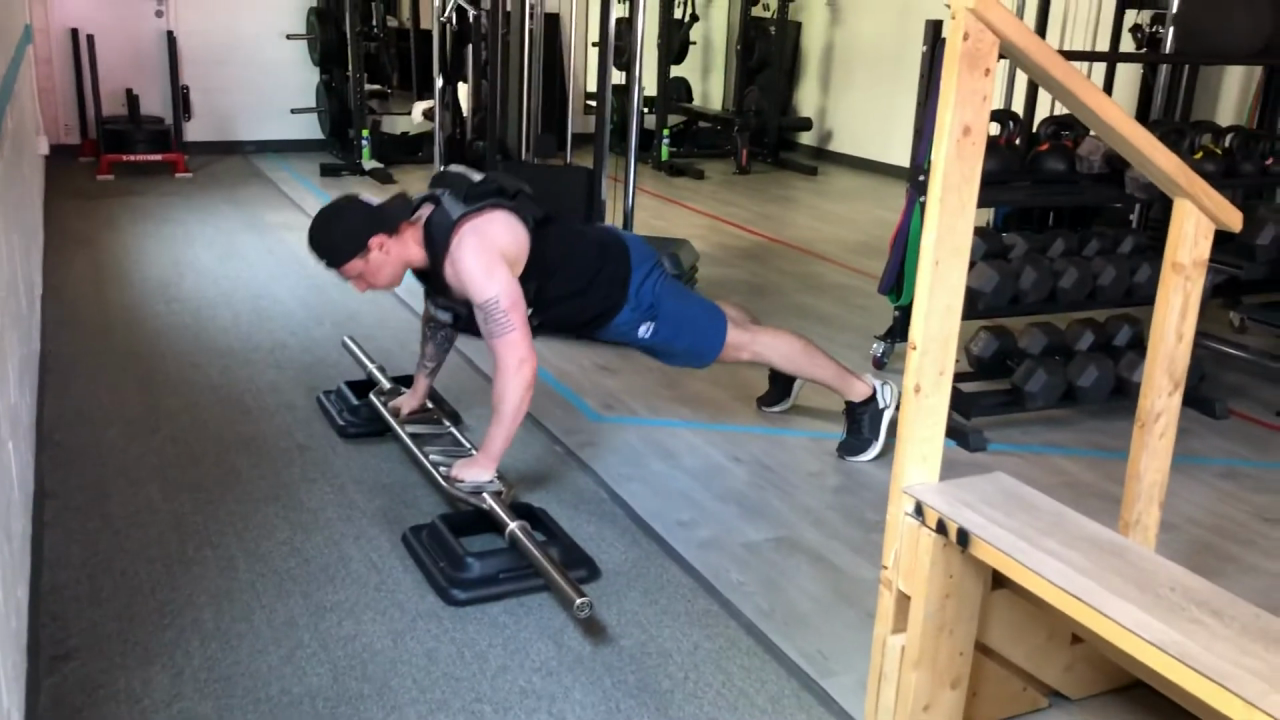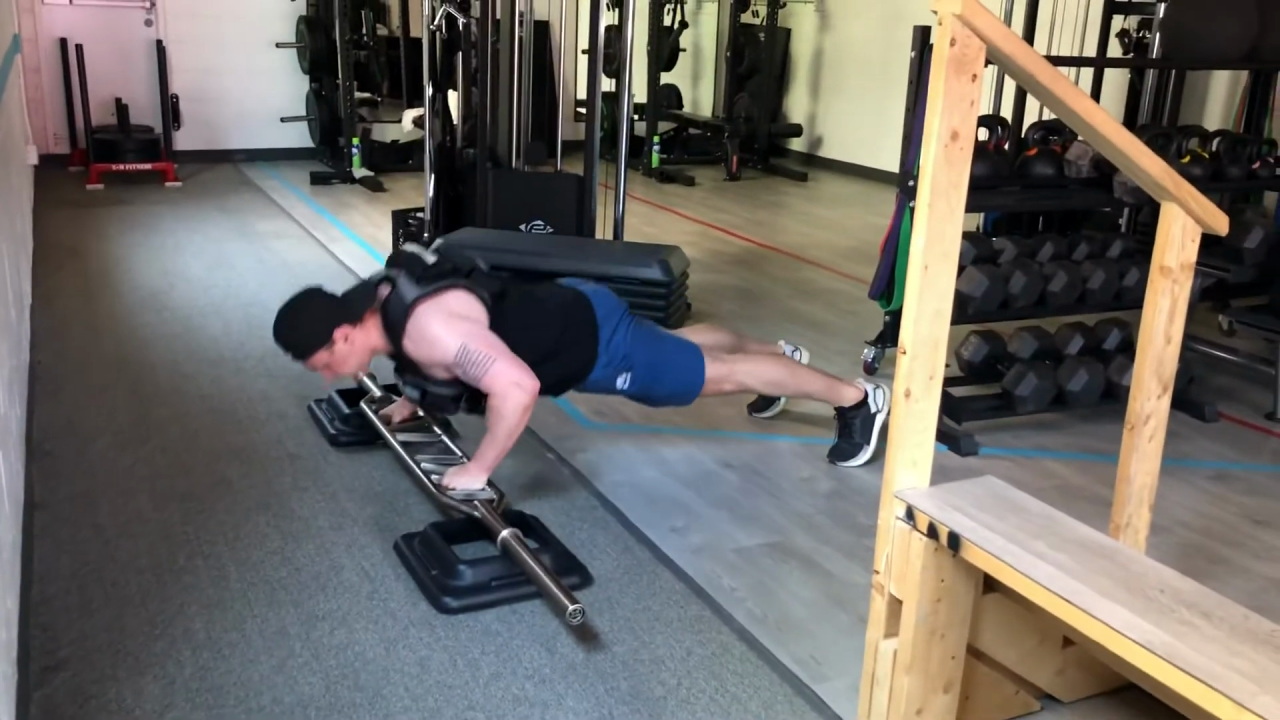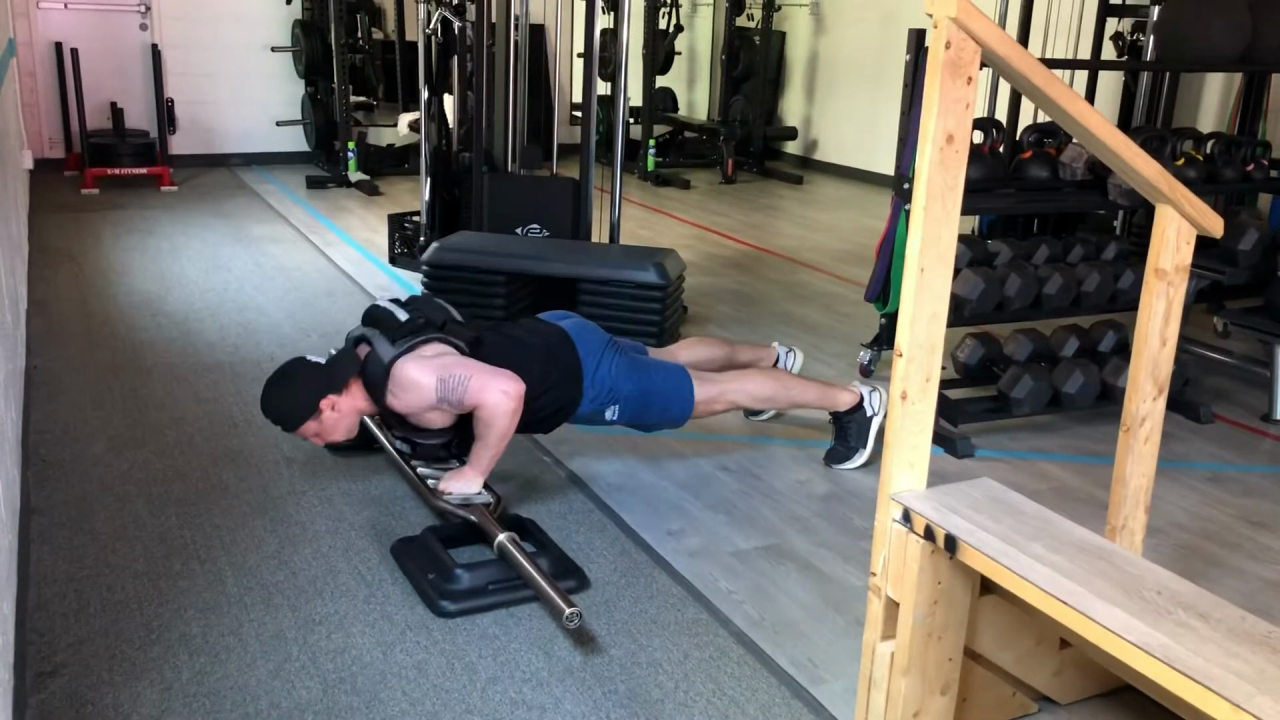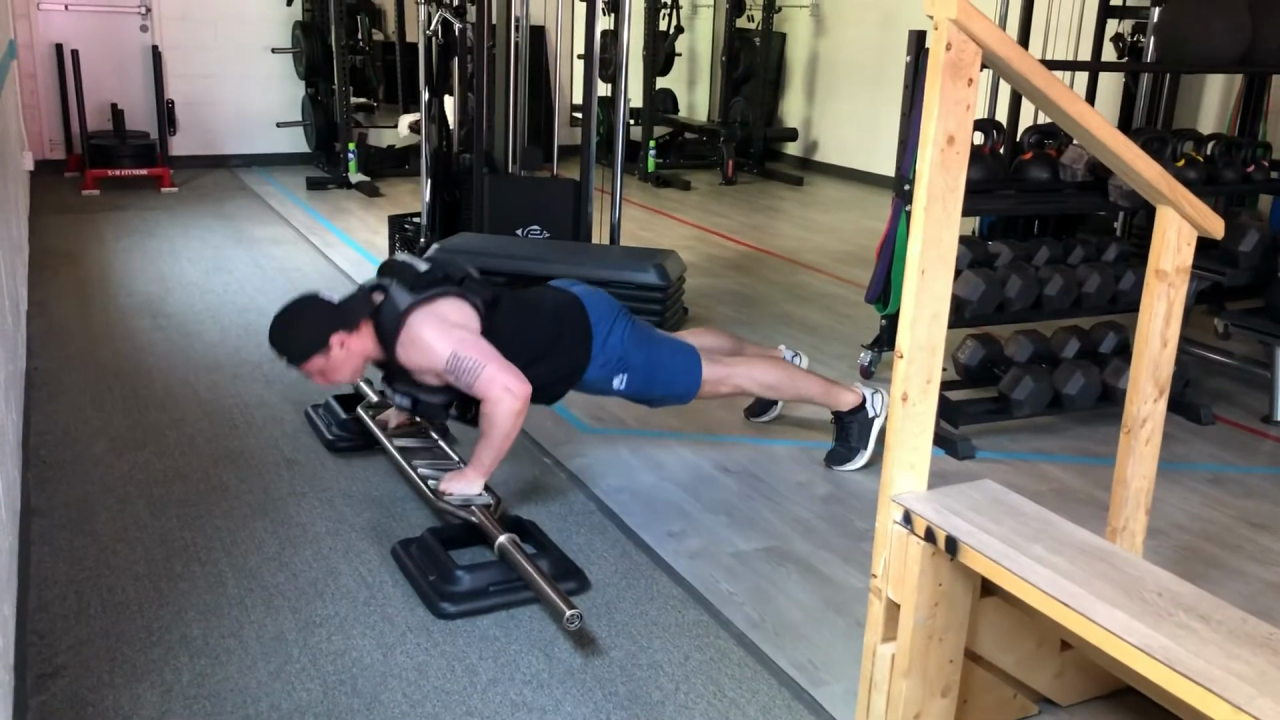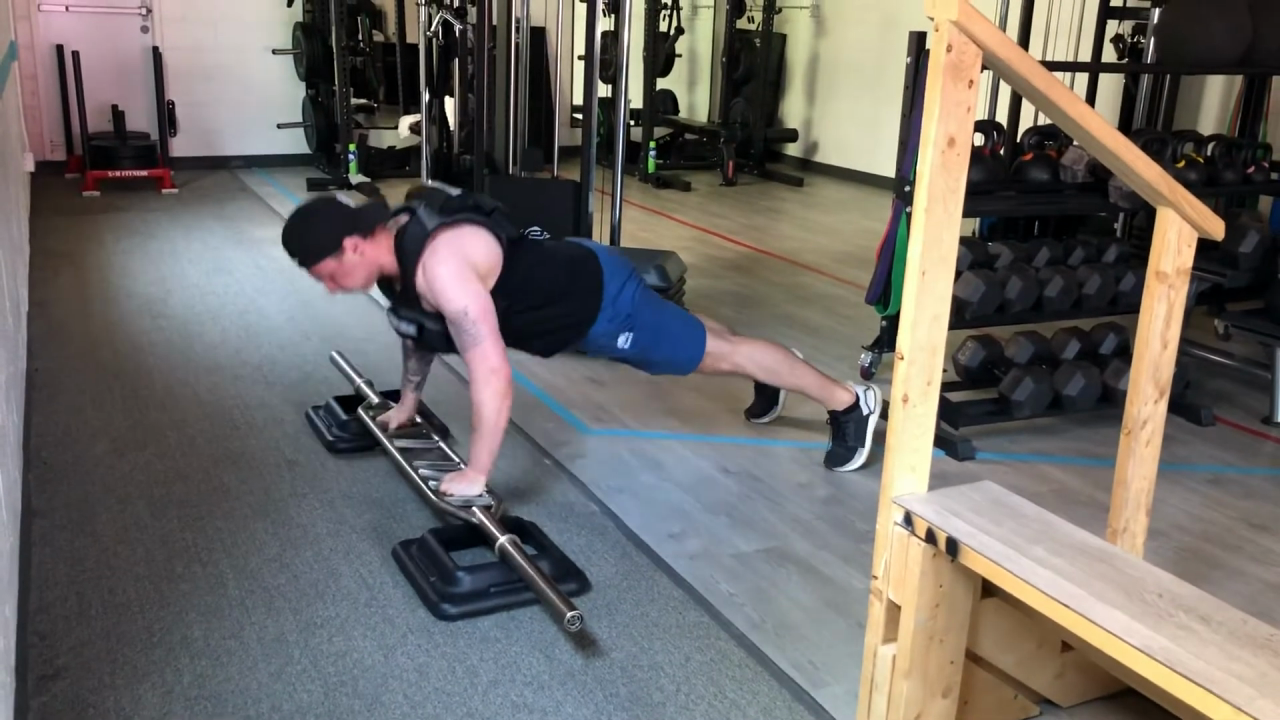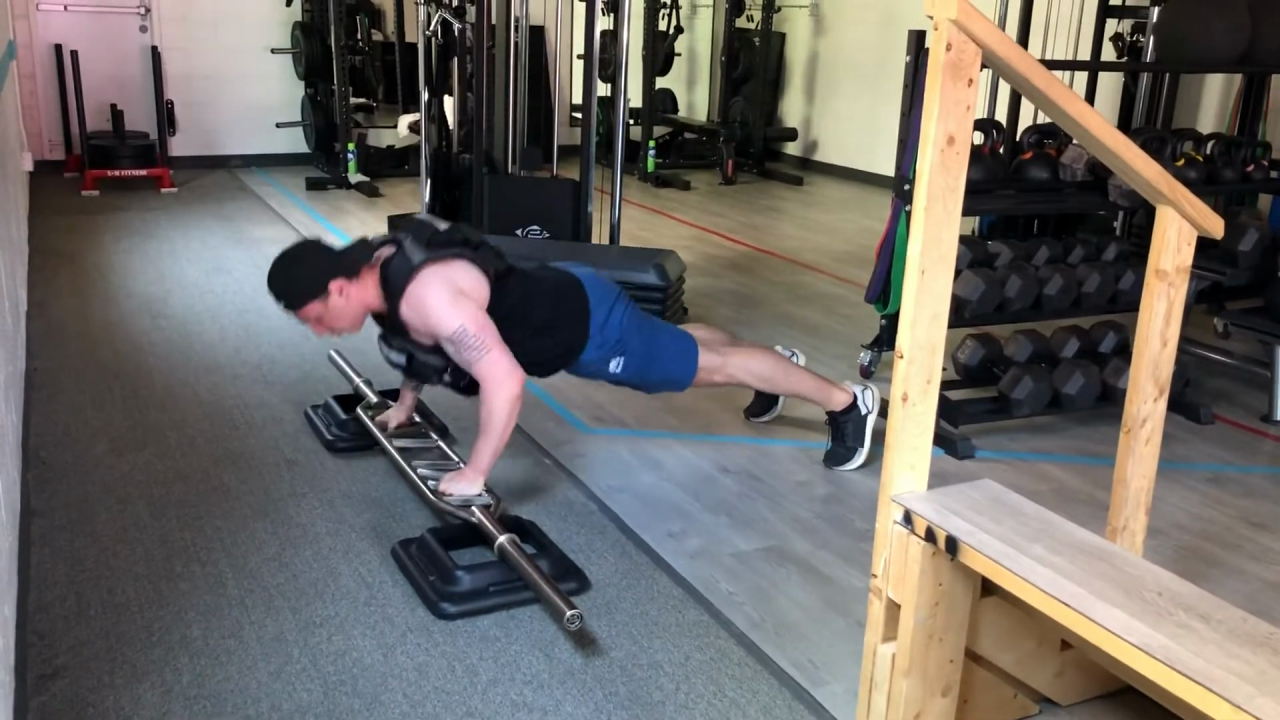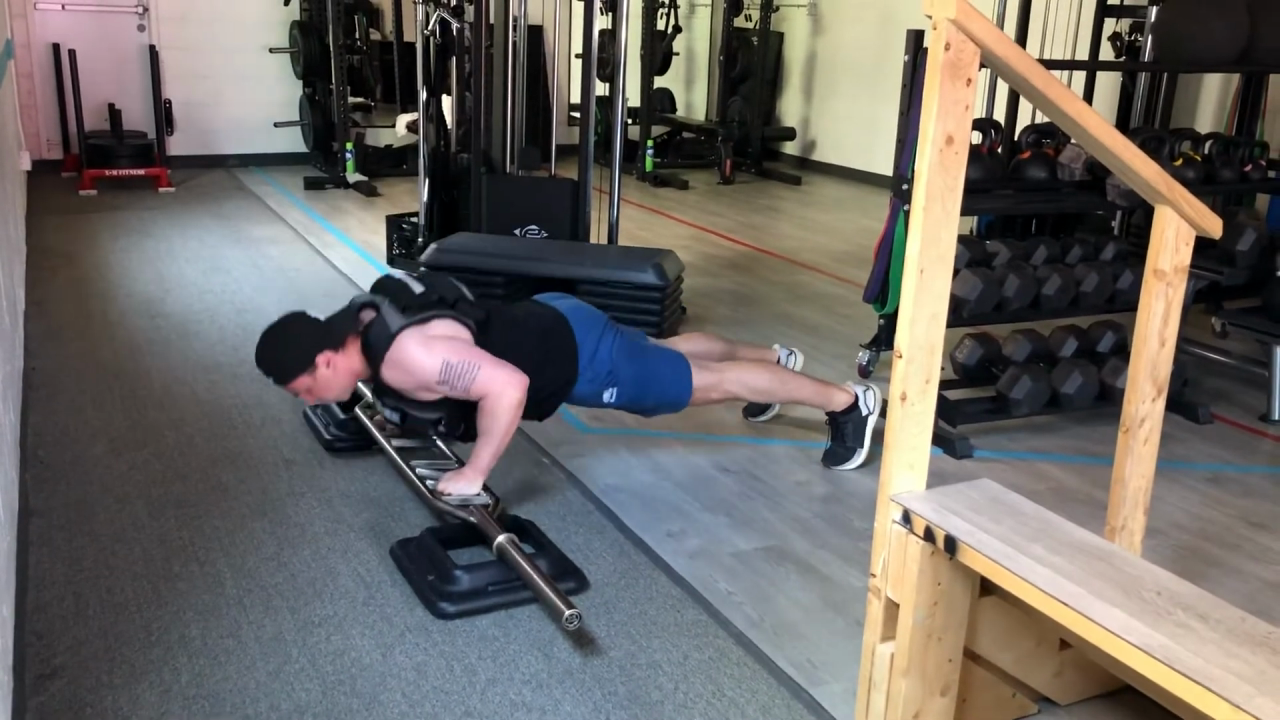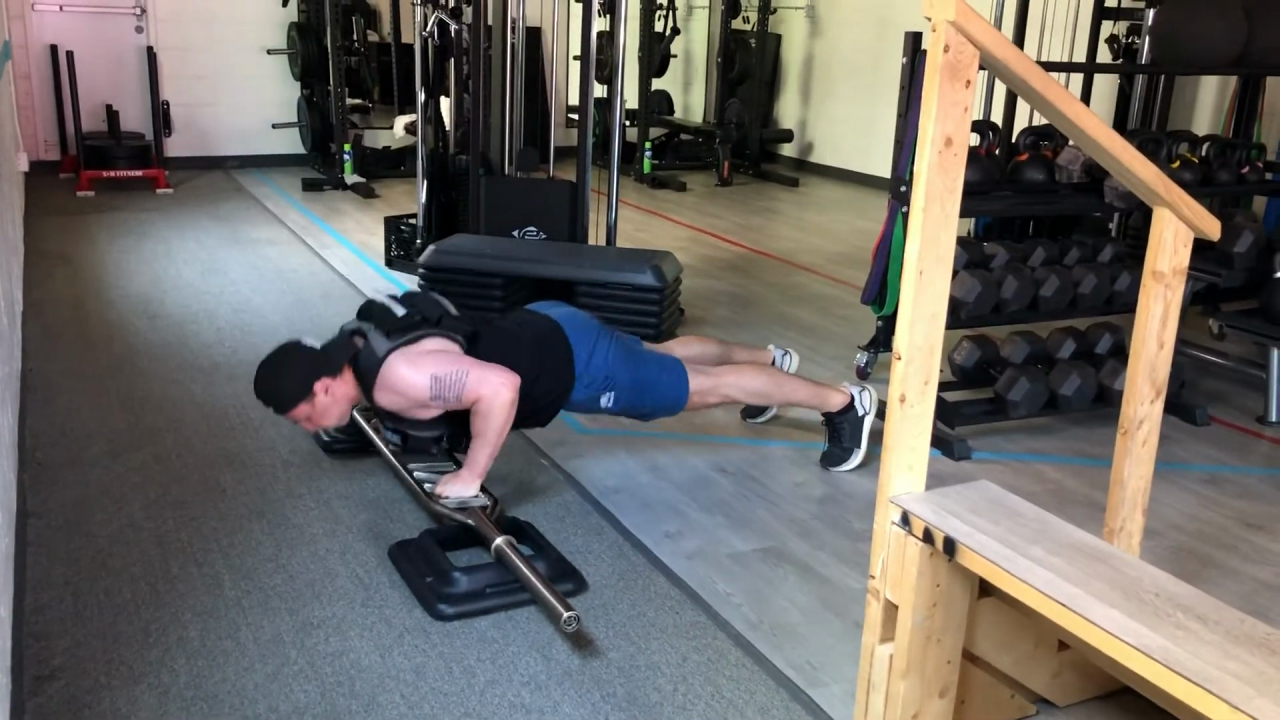
dt=0.3s
person 1, frame 1
left shoulder: (469, 252)
right shoulder: (420, 229)
left elbow: (517, 365)
right elbow: (442, 312)
left wrist: (485, 463)
right wrist: (420, 388)
left hip: (624, 289)
right hip: (595, 278)
left knee: (736, 343)
right knee: (707, 322)
left ankle: (864, 395)
right ankle: (785, 371)
person 1, frame 2
left shoulder: (421, 331)
right shoulder: (383, 299)
left elbow: (519, 386)
left wrist: (479, 468)
right wrist: (412, 395)
left hip: (596, 343)
right hip: (567, 309)
left knee: (718, 375)
right knee: (678, 341)
left ankle: (856, 397)
right ankle: (775, 348)
person 1, frame 3
left shoulder: (404, 384)
right shoulder: (366, 356)
left elbow: (504, 390)
right elbow: (428, 326)
left wrist: (474, 474)
left hip: (582, 378)
right hip: (552, 338)
left knee: (708, 394)
right knee: (666, 359)
left ankle: (851, 400)
right ankle: (770, 355)
person 1, frame 4
left shoulder: (418, 336)
right shoulder: (376, 313)
left elbow: (511, 392)
left wrist: (474, 476)
left hip: (590, 342)
right hip: (562, 315)
left knee: (715, 377)
right knee: (680, 345)
left ankle: (853, 401)
right ankle: (775, 353)
person 1, frame 5
left shoulder: (440, 263)
right shoulder: (390, 238)
left elbow: (491, 374)
right elbow: (419, 321)
left wrist: (475, 475)
right wrist: (407, 401)
left hip: (599, 299)
right hip: (568, 287)
left knee: (715, 353)
right knee: (690, 332)
left ankle: (847, 400)
right ankle: (771, 382)
person 1, frame 6
left shoulder: (423, 297)
right shoulder: (379, 267)
left elbow: (505, 380)
left wrist: (475, 475)
right wrist: (407, 400)
left hip: (589, 325)
right hip: (559, 298)
left knee: (711, 367)
right knee: (682, 341)
left ankle: (848, 400)
right ankle: (777, 358)
person 1, frame 7
left shoulder: (402, 358)
right shoulder: (363, 323)
left elbow: (509, 387)
left wrist: (473, 475)
left hip: (579, 358)
right hip: (549, 320)
left knee: (706, 384)
right knee: (669, 350)
left ankle: (847, 400)
right ankle: (770, 354)
person 1, frame 8
left shoulder: (394, 379)
right shoulder: (356, 347)
left elbow: (501, 386)
left wrist: (471, 476)
right wrist: (402, 419)
left hip: (574, 364)
right hip: (546, 329)
left knee: (704, 387)
right knee: (665, 353)
left ankle: (843, 400)
right ankle: (767, 356)
